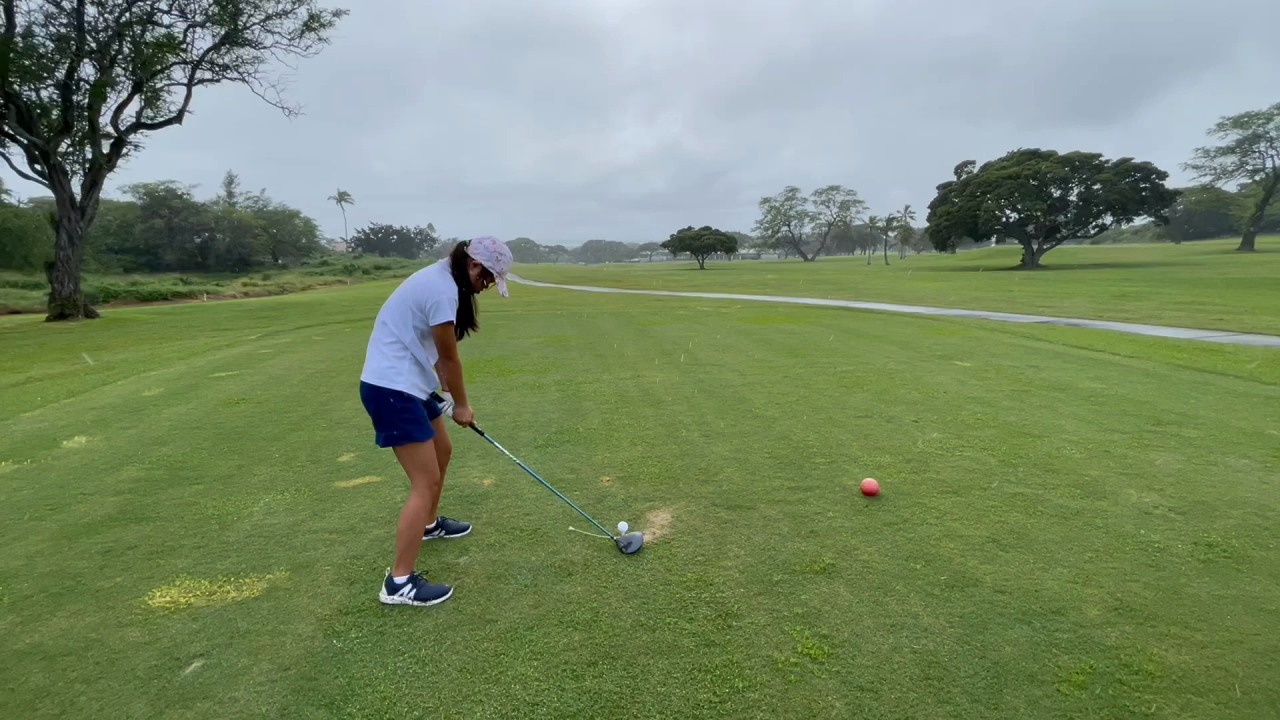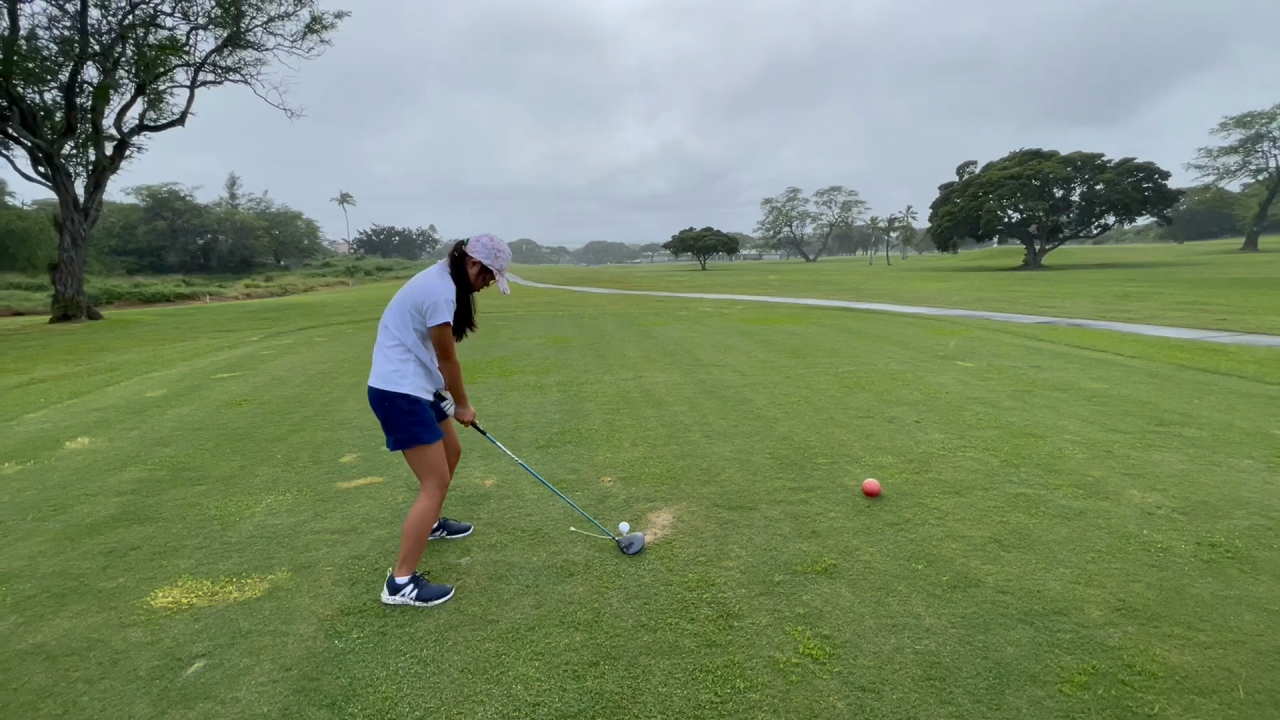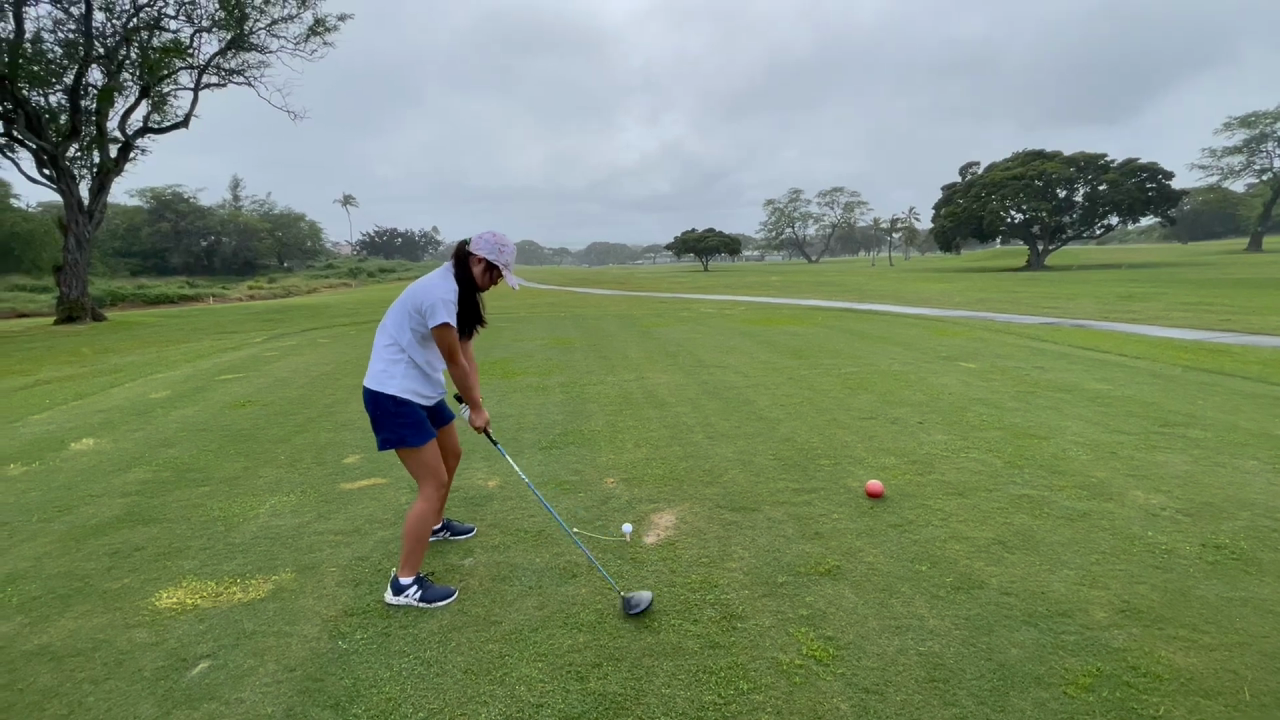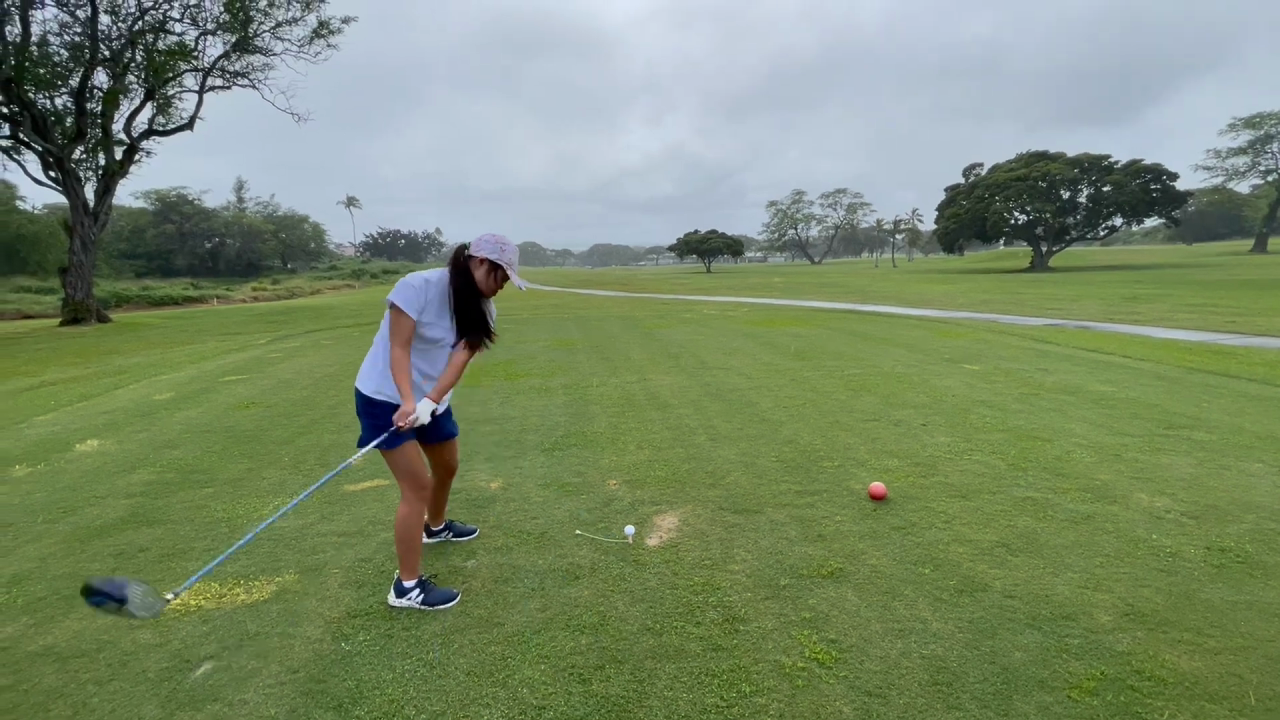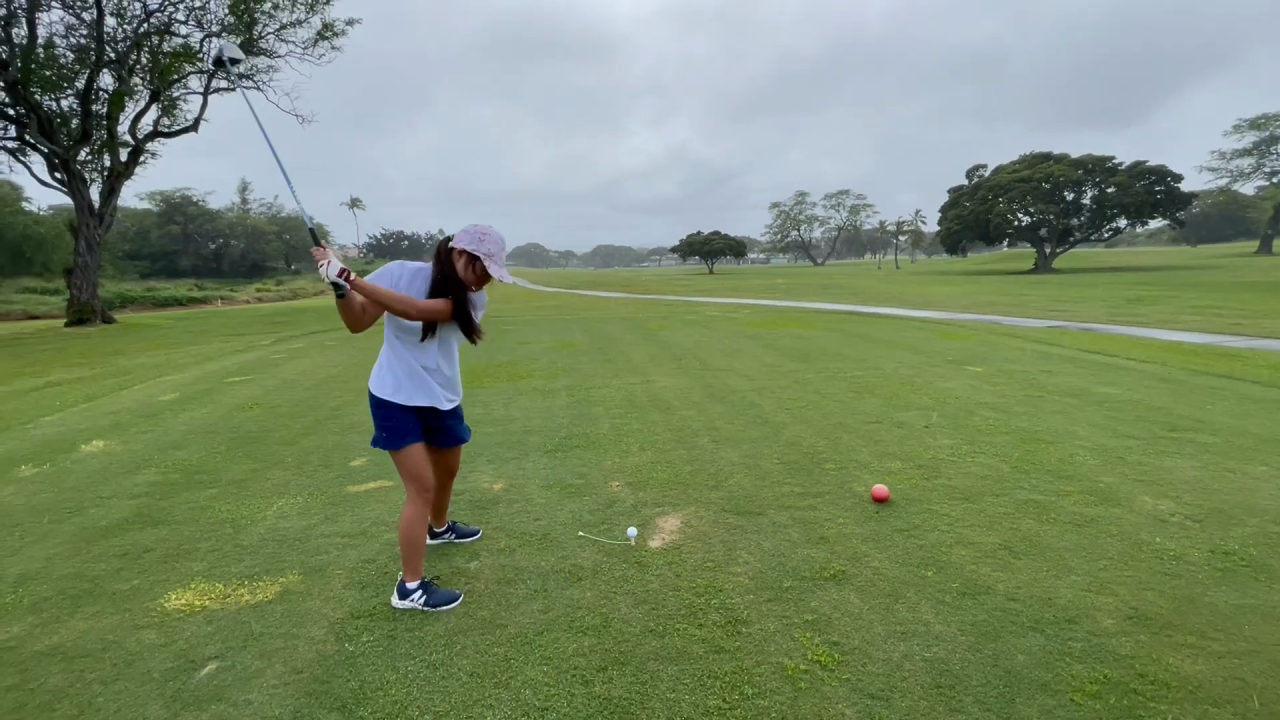
dt=0.3s
person 1, frame 1
left shoulder: (442, 278)
right shoulder: (443, 291)
right elbow: (450, 357)
left wrist: (446, 392)
right wrist: (462, 404)
left hip: (409, 383)
right hip: (391, 390)
left knee: (441, 451)
right knee: (425, 481)
left ankle: (430, 523)
right ankle: (399, 582)
person 1, frame 2
left shoulder: (444, 280)
right shoulder: (440, 292)
left elbow: (440, 352)
right elbow: (447, 357)
left wrist: (449, 394)
right wrist: (463, 404)
left hip: (416, 387)
right hip: (399, 393)
left knee: (450, 452)
right knee: (435, 482)
left ankle: (432, 523)
right ankle: (401, 582)
person 1, frame 3
left shoulder: (463, 290)
right shoulder: (441, 293)
left elbow: (465, 348)
right elbow: (455, 362)
left wrist: (476, 401)
right wrist: (476, 407)
left hip: (423, 391)
right hip: (394, 395)
left knee: (451, 455)
right knee: (432, 483)
left ankle: (436, 525)
right ankle: (404, 584)
person 1, frame 4
left shoulder: (479, 307)
right shoulder: (419, 286)
left elbow: (461, 357)
right elbow: (398, 348)
left wrist: (429, 404)
right wrist: (407, 401)
left hip: (431, 400)
right hip: (385, 398)
left knee: (447, 467)
right knee: (417, 486)
left ankle: (436, 526)
right ankle: (407, 585)
person 1, frame 5
left shoulder: (474, 299)
right shoulder: (401, 273)
left elbow: (413, 309)
right elbow: (356, 323)
left wrist: (352, 280)
right wrist: (339, 278)
left hip: (443, 400)
right hip: (394, 398)
left knee: (447, 471)
right knee: (420, 487)
left ankle: (438, 528)
right ankle: (410, 587)
